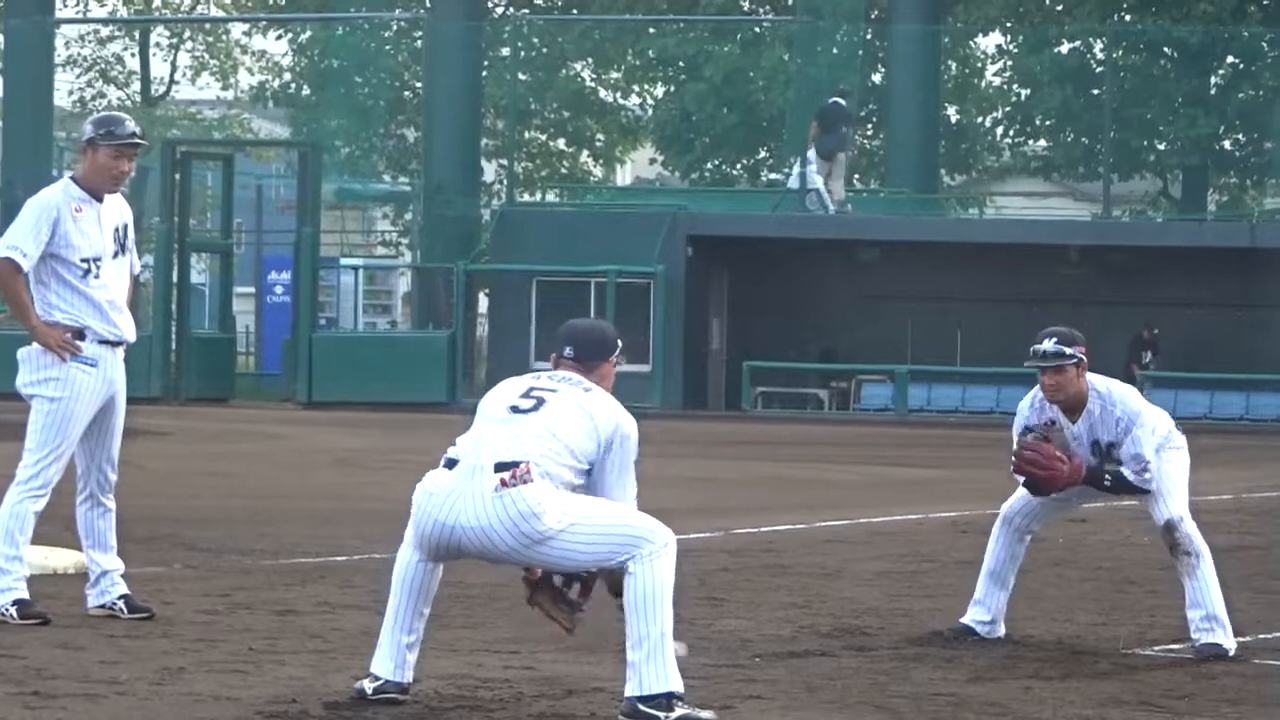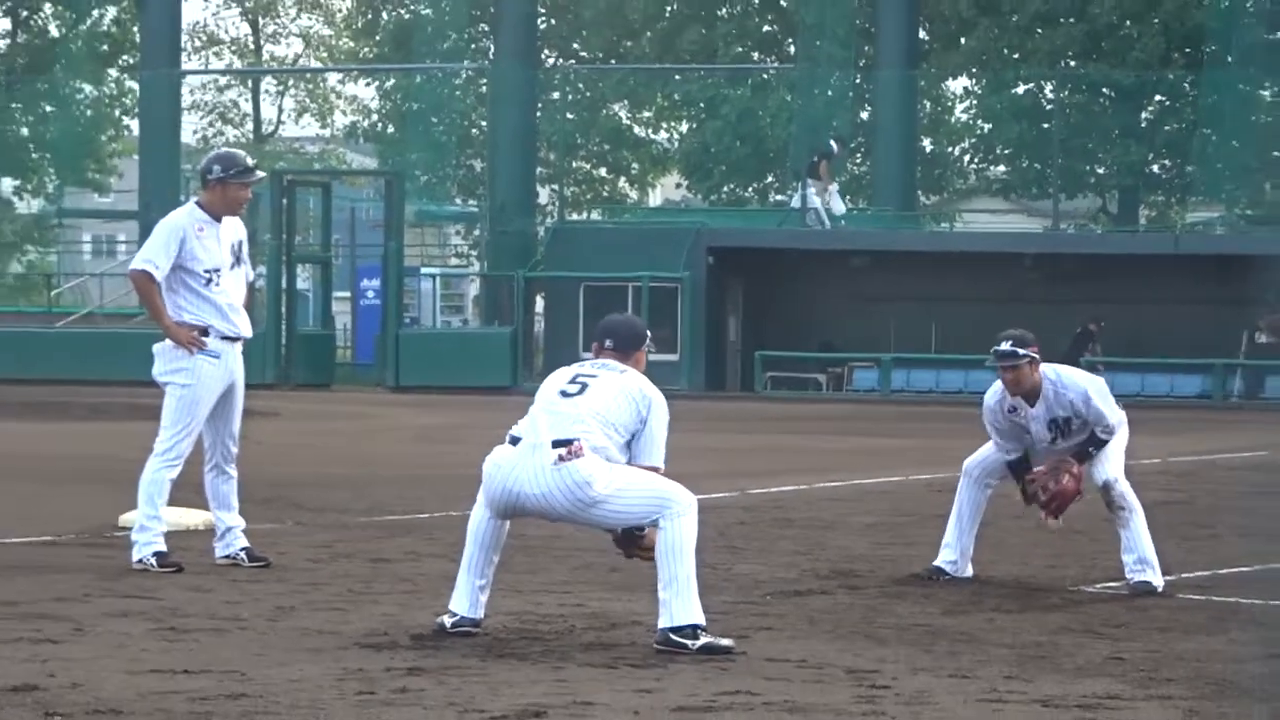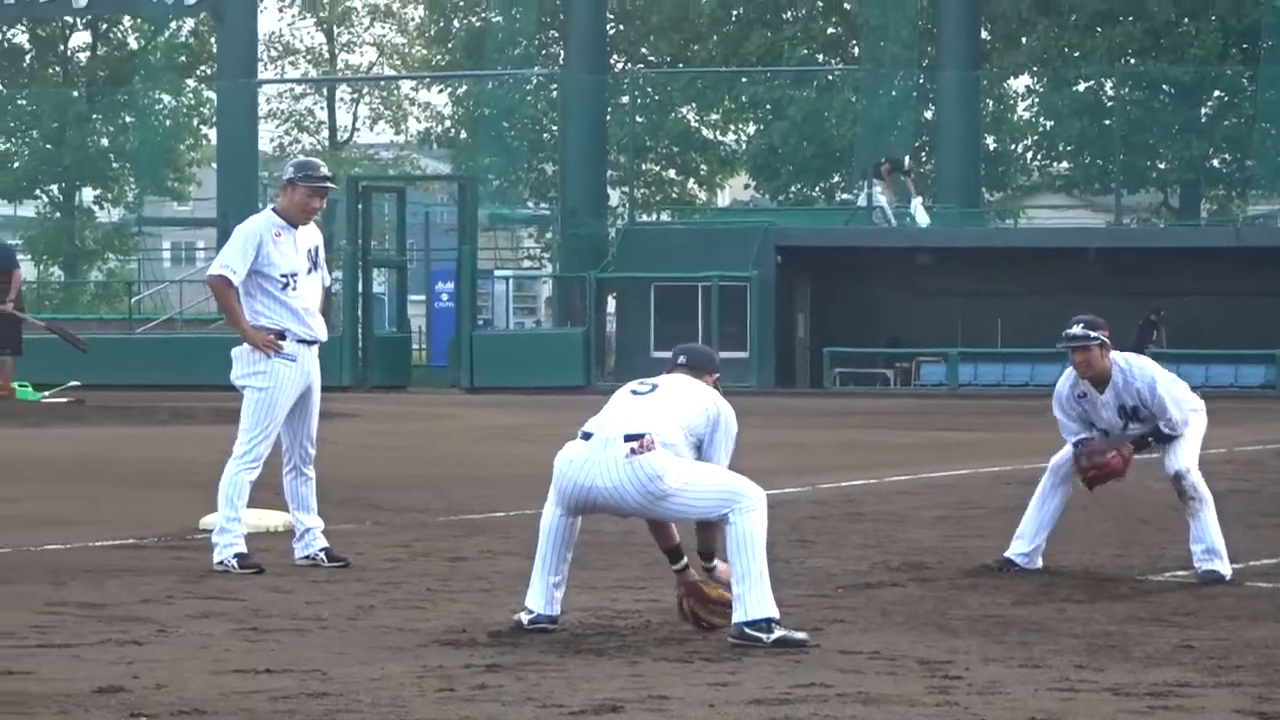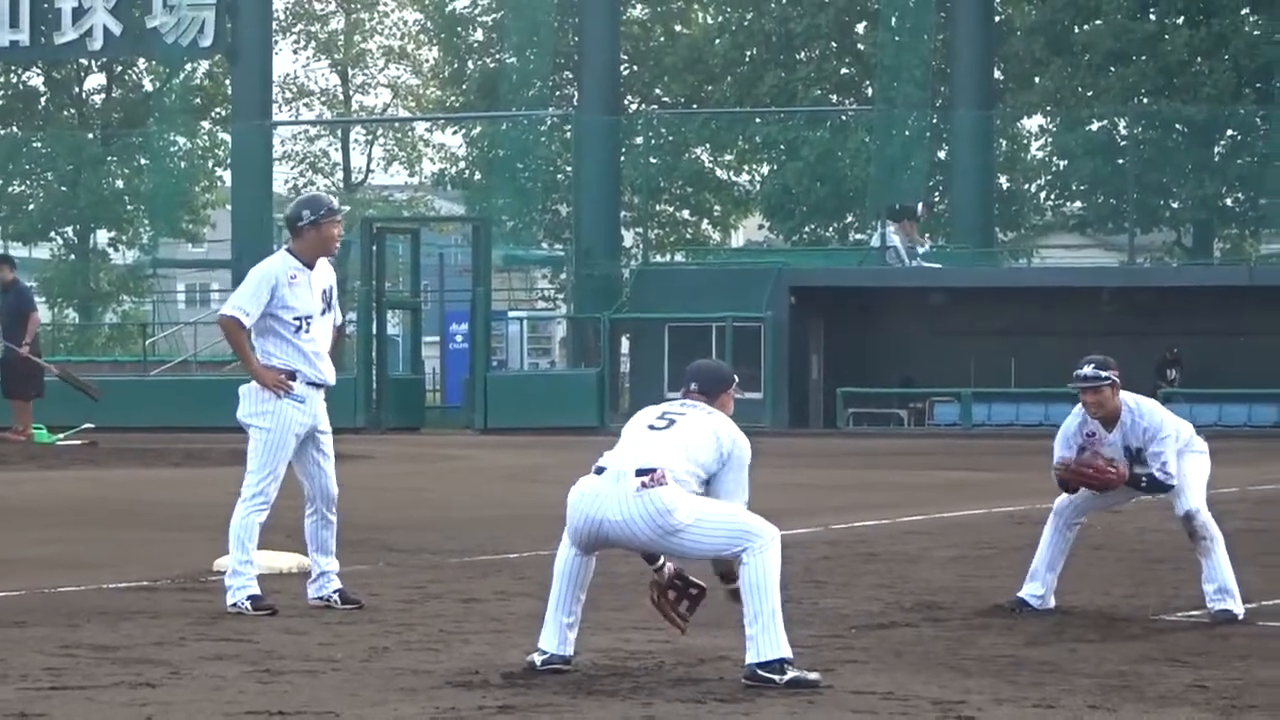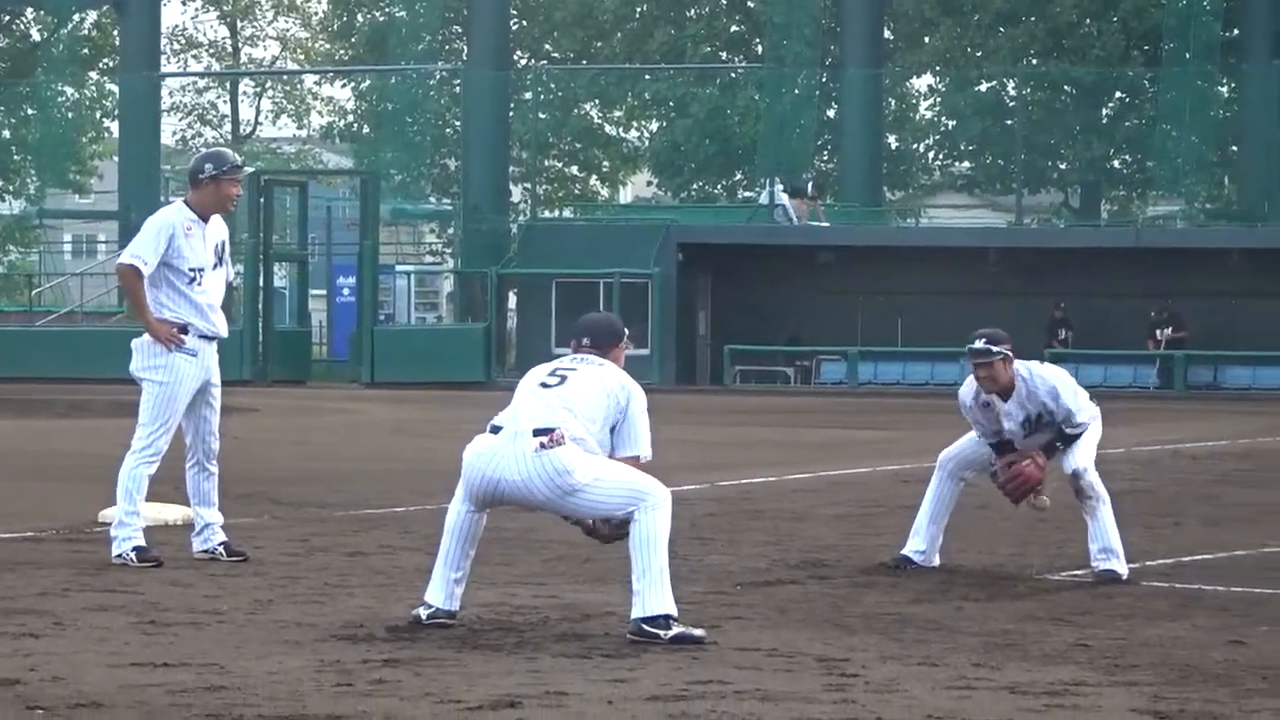
dt=1s
person 1, frame 1
left shoulder: (120, 209)
right shoulder: (52, 203)
left hip: (112, 359)
right hip: (70, 360)
left knee: (100, 482)
left ankle: (107, 588)
person 1, frame 2
left shoulder: (235, 228)
right shoulder: (179, 224)
right elbow: (141, 272)
right wrist: (169, 327)
left hip: (232, 352)
right hip: (197, 354)
left knee: (224, 454)
right knee: (171, 450)
left ankle: (230, 542)
right ankle: (147, 545)
person 1, frame 3
left shoulder: (312, 234)
right shoulder: (256, 229)
right elbow: (218, 278)
right wrist: (246, 330)
left hip: (309, 356)
right hip: (274, 358)
left knee: (302, 456)
right knee: (249, 453)
left ankle: (310, 542)
right ankle: (228, 546)
person 1, frame 4
left shoulder: (325, 273)
right shoulder: (272, 271)
right elbow: (229, 318)
right wrist: (256, 370)
left hip: (315, 398)
right hip: (281, 399)
left knee: (324, 495)
right knee: (258, 495)
left ankle: (325, 584)
right ankle: (241, 589)
person 1, frame 5
left shoulder: (218, 228)
right shoulder: (168, 221)
right elbow: (127, 268)
right wrist: (149, 323)
left hip: (208, 350)
right hip: (174, 352)
left knee: (206, 449)
right knee: (148, 446)
left ankle: (209, 536)
right ankle: (126, 540)
person 2, frame 1
left shoulder: (505, 387)
right shoulder: (612, 414)
right elbow: (616, 518)
left wrist: (528, 559)
right wrist: (629, 600)
left hip: (440, 501)
right hip: (513, 507)
left knee: (421, 542)
right knee: (653, 545)
left ankle: (388, 676)
person 2, frame 2
left shoulder: (558, 376)
right shoulder: (646, 391)
right elbow: (645, 477)
left wrist: (604, 514)
left hip: (509, 471)
right hip: (568, 476)
left knee: (491, 502)
right knee: (678, 504)
left ankle: (464, 613)
right ankle: (680, 628)
person 2, frame 3
left shoulder: (630, 388)
right shoulder: (716, 402)
right elbow: (707, 493)
left wrist: (681, 564)
left hip: (578, 465)
right hip: (639, 468)
left knee: (562, 499)
right knee: (747, 499)
left ankle: (540, 610)
right ankle: (754, 622)
person 2, frame 4
left shoulder: (645, 415)
right shoulder: (730, 433)
right elbow: (724, 520)
left wrist: (657, 564)
right wrist: (734, 585)
left hip: (590, 499)
right hip: (651, 503)
left knee: (577, 541)
right knee: (762, 538)
left ankle: (553, 650)
right ankle: (767, 663)
person 2, frame 5
left shoulder: (537, 373)
right shoulder: (625, 385)
right elbow: (627, 469)
left wrist: (577, 514)
left hip: (486, 457)
right hip: (548, 461)
left knee: (469, 499)
right knee: (653, 498)
left ankle: (439, 604)
right ankle: (654, 619)
person 3, frame 1
left shoulder: (1123, 405)
right shoulder: (1031, 410)
left elbow: (1143, 481)
right elbow: (1031, 478)
left wrist: (1081, 475)
right hip: (1082, 464)
left knee: (1174, 520)
right knee: (1013, 514)
person 3, frame 2
left shoulder: (1074, 386)
right shoulder: (995, 402)
left elbow: (1108, 426)
right elbow: (1012, 454)
left wrist: (1076, 462)
left hip: (1095, 431)
right hip: (1037, 438)
left knee: (1110, 481)
right knee: (975, 470)
left ankle: (1144, 574)
right ankle: (953, 563)
person 3, frame 3
left shoulder: (1142, 374)
right shoulder: (1067, 387)
left elbow: (1176, 423)
right elbow: (1078, 435)
left wrist: (1131, 448)
left hip: (1180, 417)
right hip: (1114, 431)
left knee: (1181, 470)
right knee: (1060, 468)
left ankle: (1212, 562)
right ankle: (1023, 555)
person 3, frame 4
left shoulder: (1150, 417)
right shoulder: (1075, 425)
left elbow: (1166, 481)
right elbow: (1071, 484)
left wrist: (1128, 479)
left hip: (1182, 454)
left knee: (1192, 511)
right knee: (1064, 509)
left ankle: (1225, 602)
right ankle: (1036, 595)
person 3, frame 5
left shoulder: (1047, 382)
right shoulder: (969, 396)
left elbow: (1078, 423)
right elbow: (993, 440)
left wrist: (1043, 454)
left hip: (1073, 424)
right hip: (1016, 436)
left knee: (1079, 470)
right knee: (949, 463)
left ankle: (1109, 562)
right ankle: (920, 552)
